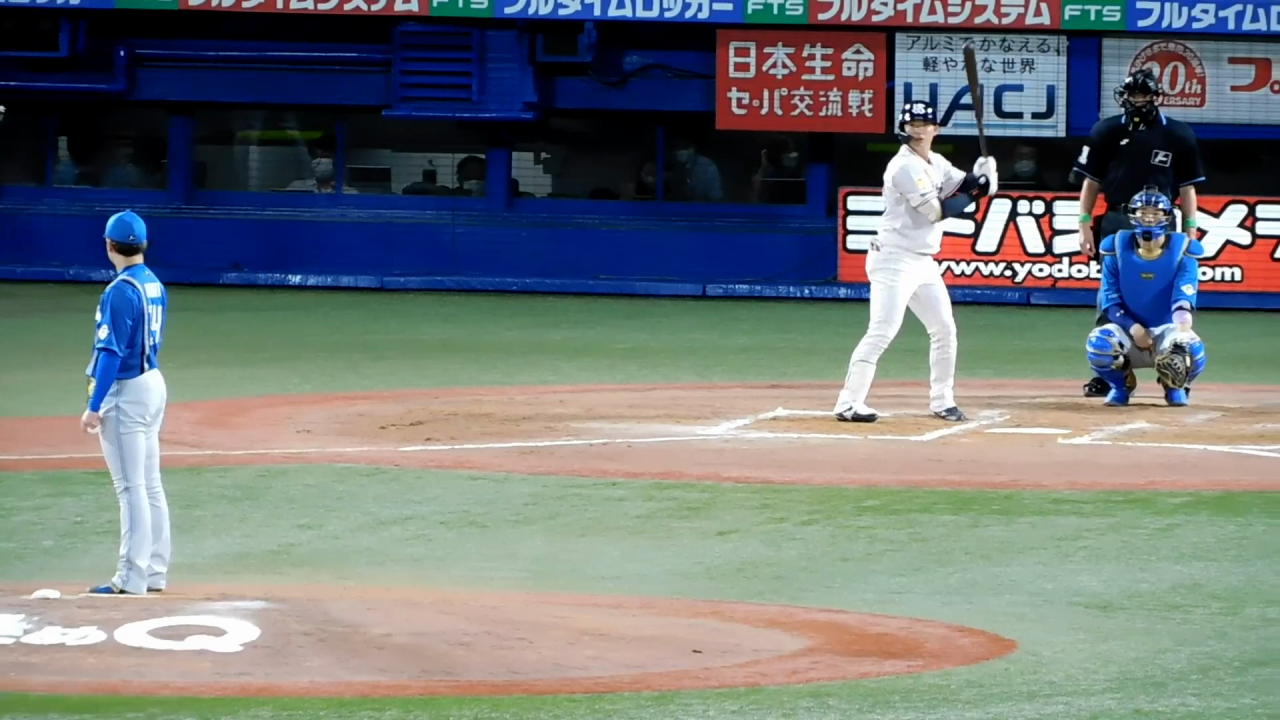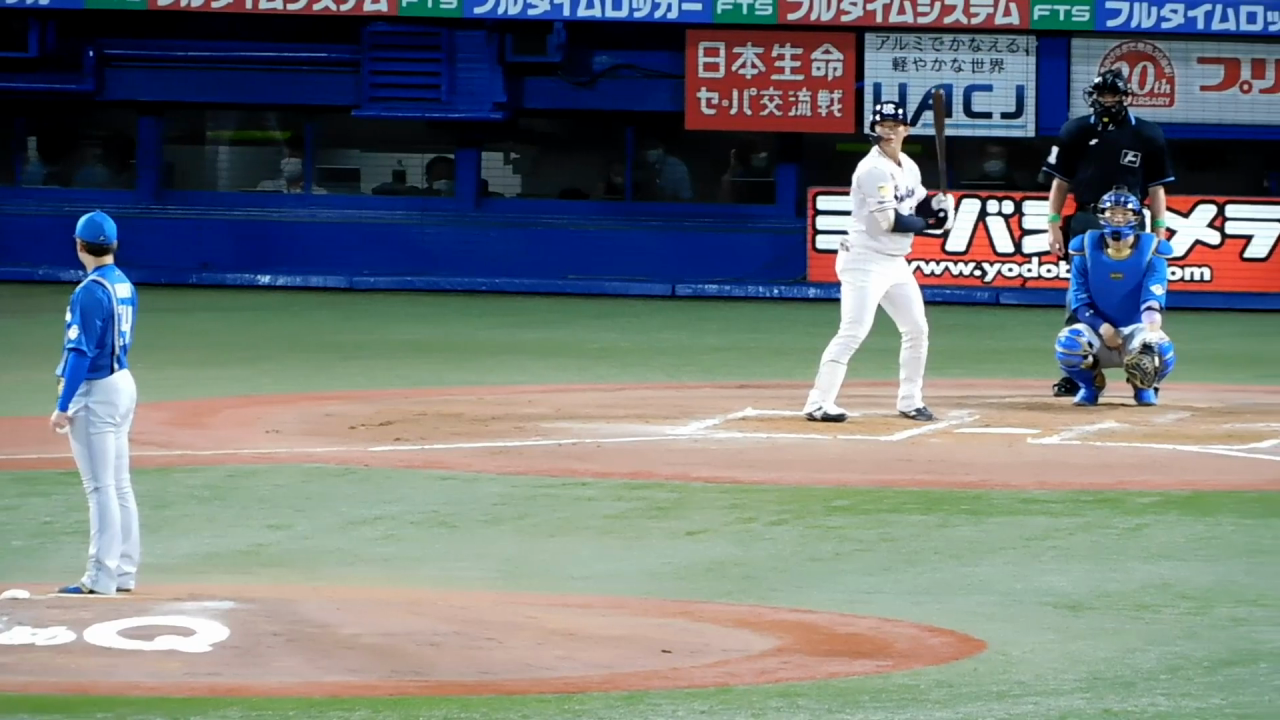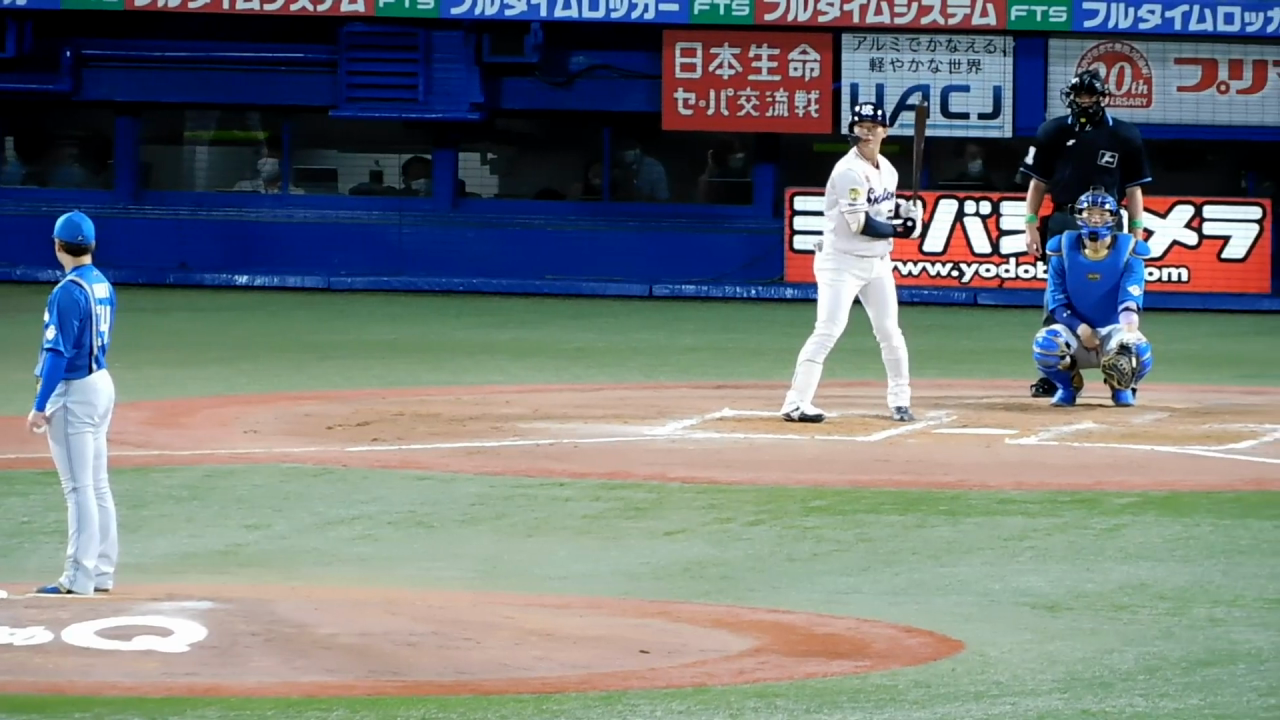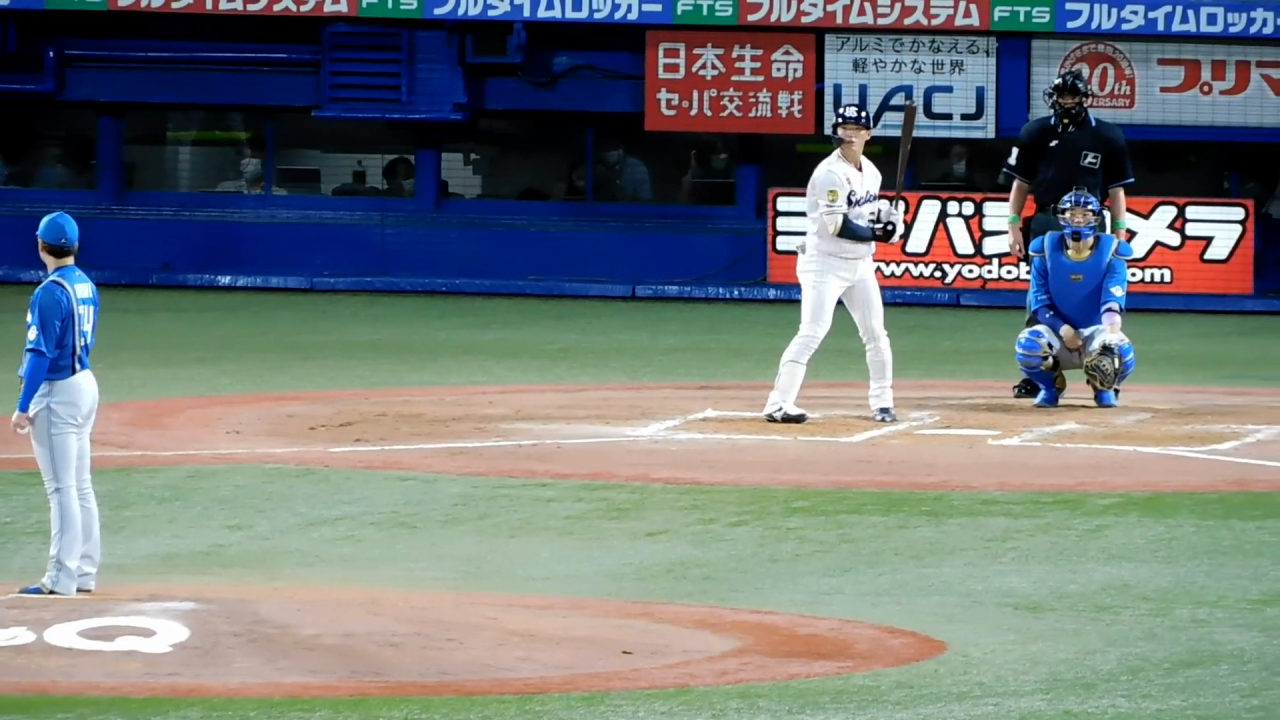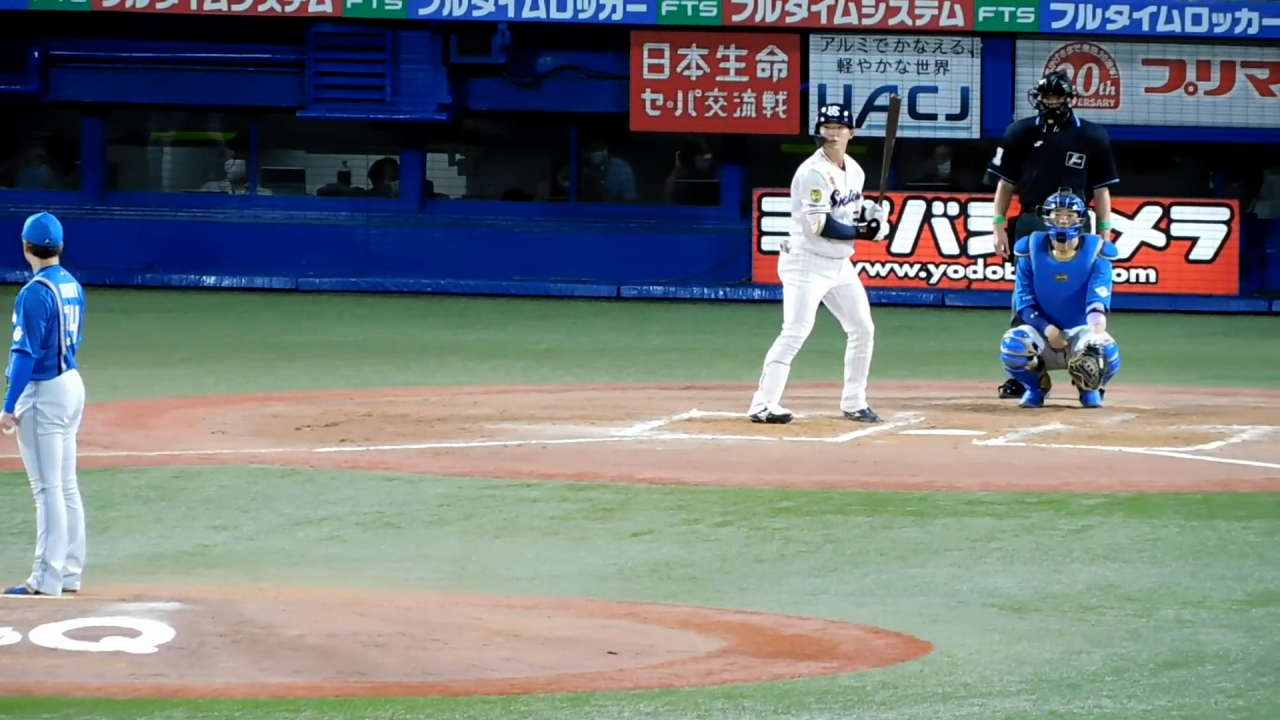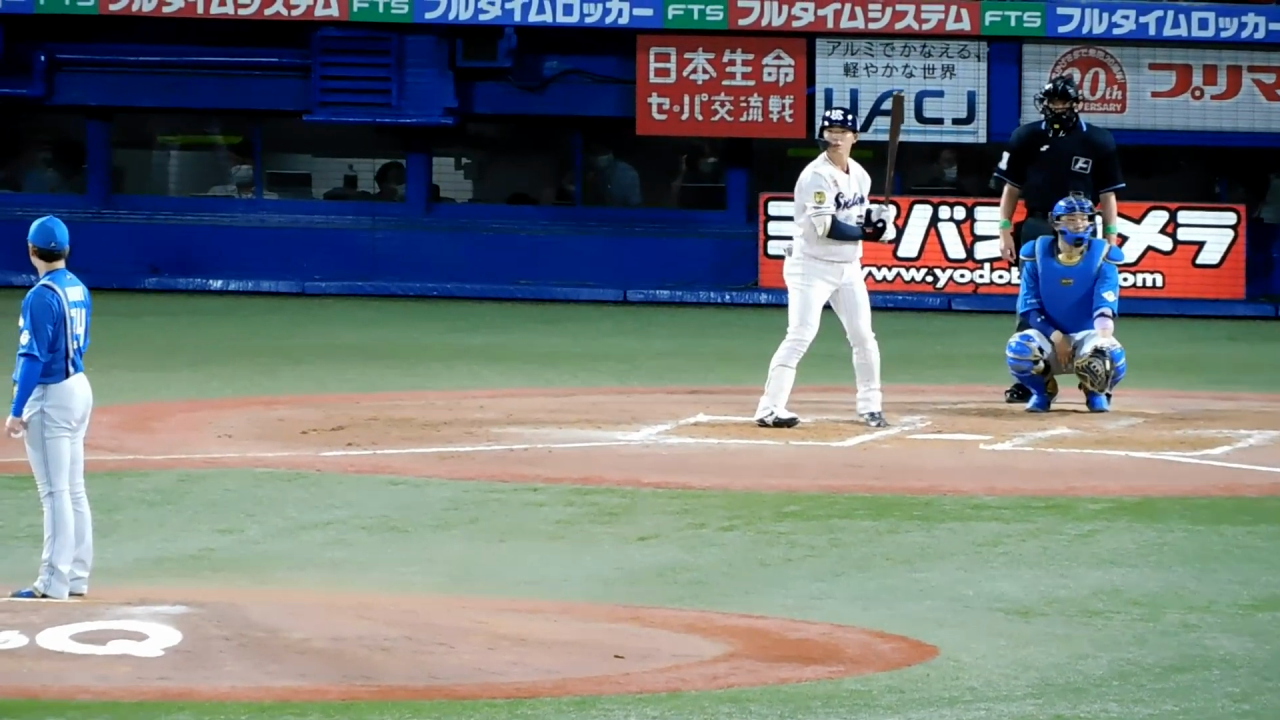
dt=0.2s
person 1, frame 1
left shoulder: (120, 290)
right shoulder: (154, 284)
left elbow: (111, 353)
left wrist: (94, 406)
left hip: (126, 392)
right hip: (152, 383)
left knee: (130, 487)
right knee: (149, 484)
left ankle: (133, 578)
right ankle: (154, 570)
person 1, frame 2
left shoulder: (90, 291)
right shoulder: (125, 285)
left elbow: (81, 353)
left wrist: (63, 405)
left hip: (96, 392)
right hip: (121, 384)
left knee: (100, 488)
right knee: (119, 485)
left ankle: (102, 578)
right ankle: (123, 571)
person 1, frame 3
left shoulder: (68, 290)
right shoulder: (103, 285)
left elbow: (58, 353)
left wrist: (40, 406)
left hip: (74, 392)
right hip: (101, 384)
left knee: (78, 488)
right knee: (97, 485)
left ankle: (80, 578)
right ankle: (102, 570)
person 1, frame 4
left shoulder: (50, 291)
right shoulder: (87, 285)
left elbow: (40, 354)
left wrist: (23, 407)
left hip: (57, 393)
right hip: (84, 384)
left knee: (61, 488)
right knee: (80, 486)
left ankle: (62, 579)
right ankle: (84, 571)
person 1, frame 5
left shoulder: (35, 292)
right shoulder: (72, 285)
left hip: (43, 393)
right hip: (70, 384)
left knee: (47, 488)
right knee: (66, 486)
left ankle: (48, 579)
right ankle: (69, 572)
person 1, frame 6
left shoulder: (41, 296)
right shoulder: (79, 289)
left elbow: (33, 358)
left wrist: (17, 410)
left hip: (51, 396)
right hip: (78, 388)
left knee: (54, 492)
right knee: (73, 489)
left ankle: (54, 582)
right ankle: (75, 575)
person 2, frame 1
left shoulder: (1178, 135)
right shoulder: (1106, 131)
left elbow: (1187, 189)
right elbow: (1091, 182)
left wrist: (1190, 233)
right wrist: (1085, 225)
right hip: (1116, 224)
person 2, frame 2
left shoulder: (1148, 135)
right shoulder: (1076, 131)
left elbow: (1156, 188)
right elbow: (1060, 182)
left wrist: (1159, 233)
right wrist: (1054, 225)
right hip: (1086, 223)
person 2, frame 3
left shoulder: (1125, 135)
right shoulder: (1053, 131)
left elbow: (1133, 189)
right elbow: (1038, 183)
left wrist: (1136, 233)
right wrist: (1031, 225)
right hip: (1063, 223)
person 2, frame 4
left shoulder: (1108, 136)
right shoulder: (1036, 132)
left elbow: (1116, 190)
right elbow: (1021, 183)
left wrist: (1119, 234)
right wrist: (1014, 226)
right hip: (1046, 224)
person 2, frame 5
left shoulder: (1092, 136)
right shoulder: (1020, 132)
left elbow: (1101, 190)
right elbow: (1005, 183)
left wrist: (1104, 234)
right wrist: (999, 226)
right hip: (1031, 225)
person 2, frame 6
left shoulder: (1099, 141)
right shoulder: (1026, 137)
left elbow: (1107, 195)
right elbow: (1011, 188)
left wrist: (1110, 239)
right wrist: (1005, 230)
right hip: (1037, 229)
person 3, frame 1
left shoulder: (934, 161)
right shoulder: (905, 166)
left elbow: (962, 185)
right elbow: (937, 211)
left wrist: (982, 174)
right wrist: (974, 192)
left hip: (923, 261)
right hip: (895, 260)
left knee: (944, 329)
right knee: (881, 332)
left ankle: (942, 400)
right ankle: (848, 403)
person 3, frame 2
left shoulder: (907, 165)
right shoulder: (873, 169)
left elbow: (919, 203)
right elbow: (891, 221)
left wrist: (940, 204)
right wrist: (932, 222)
left hip: (895, 262)
right hip: (865, 261)
left knee: (916, 329)
right knee: (852, 332)
left ankle: (910, 400)
right ankle: (818, 403)
person 3, frame 3
left shoulder: (887, 170)
right shoulder: (848, 171)
right elbow: (860, 223)
left wrist: (905, 211)
right wrist: (899, 230)
left hip: (878, 262)
right hip: (841, 261)
left knee: (889, 331)
right knee: (828, 331)
left ankle: (899, 399)
right ankle: (796, 403)
person 3, frame 4
left shoulder: (872, 172)
right shoulder: (830, 172)
right elbow: (837, 226)
left wrist: (885, 215)
right wrist: (879, 234)
left hip: (861, 264)
right hip: (824, 263)
left knee: (875, 333)
right knee: (812, 332)
left ankle: (882, 400)
right ankle: (779, 403)
person 3, frame 5
left shoulder: (854, 170)
right shoulder: (813, 172)
right elbow: (821, 225)
left wrist: (870, 213)
right wrist: (863, 232)
left hip: (840, 264)
right hip: (806, 262)
left knee: (862, 328)
right knee: (795, 332)
left ankle: (854, 402)
right ankle: (763, 405)
person 3, frame 6
left shoulder: (859, 174)
right shoulder: (815, 175)
right elbow: (827, 227)
left wrist: (877, 216)
right wrist: (869, 232)
left hip: (848, 267)
right hip: (811, 266)
left knee: (863, 335)
right knee: (800, 336)
left ankle: (869, 405)
right ankle: (769, 409)
person 4, frame 1
left shoulder: (1182, 250)
right shoulder: (1116, 249)
left elbow: (1184, 301)
right elbow: (1110, 302)
left wrist: (1182, 336)
right wrist: (1135, 330)
left hip: (1167, 330)
right hip: (1128, 330)
left knee: (1193, 351)
right knee: (1098, 343)
left ankle: (1175, 386)
right ankle: (1121, 385)
person 4, frame 2
left shoulder: (1151, 251)
right shoulder: (1086, 248)
left elbow: (1153, 301)
right elbow: (1079, 302)
left wrist: (1151, 337)
right wrist: (1104, 328)
left hip: (1137, 330)
right hip: (1097, 330)
left knee: (1162, 351)
right knee: (1067, 344)
left ankle: (1145, 386)
right ankle: (1090, 385)
person 4, frame 3
left shoulder: (1128, 251)
right shoulder: (1063, 249)
left elbow: (1131, 301)
right elbow: (1056, 302)
left wrist: (1129, 338)
right wrist: (1081, 329)
left hip: (1114, 331)
right hip: (1074, 330)
left knee: (1139, 352)
right knee: (1044, 344)
left ankle: (1122, 387)
right ankle: (1068, 385)
person 4, frame 4
left shoulder: (1111, 252)
right shoulder: (1045, 250)
left elbow: (1113, 303)
right elbow: (1039, 303)
left wrist: (1111, 338)
right wrist: (1064, 330)
left hip: (1096, 331)
right hip: (1057, 331)
left knee: (1122, 353)
right knee: (1027, 344)
left ankle: (1105, 388)
right ankle: (1050, 386)
person 4, frame 5
left shoulder: (1096, 253)
right shoulder: (1031, 250)
left elbow: (1098, 303)
right elbow: (1024, 304)
left wrist: (1096, 339)
right wrist: (1050, 331)
left hip: (1082, 332)
right hip: (1042, 332)
left knee: (1107, 353)
right knee: (1011, 345)
left ankle: (1090, 388)
right ankle: (1036, 387)
person 4, frame 6
left shoulder: (1102, 257)
right shoulder: (1037, 254)
left elbow: (1105, 308)
right elbow: (1028, 308)
left wrist: (1103, 343)
right wrist: (1056, 337)
left hip: (1088, 336)
right hip: (1049, 337)
left knee: (1113, 358)
right knee: (1017, 349)
left ankle: (1096, 391)
right ankle: (1042, 390)
